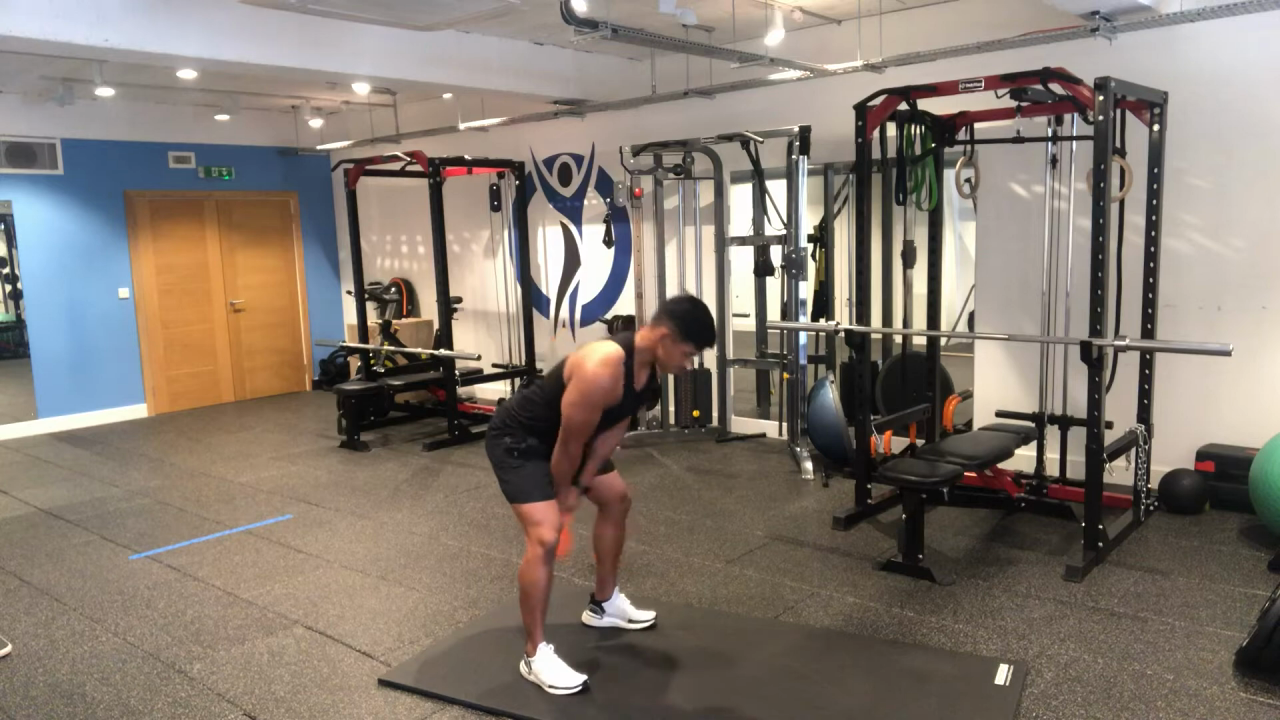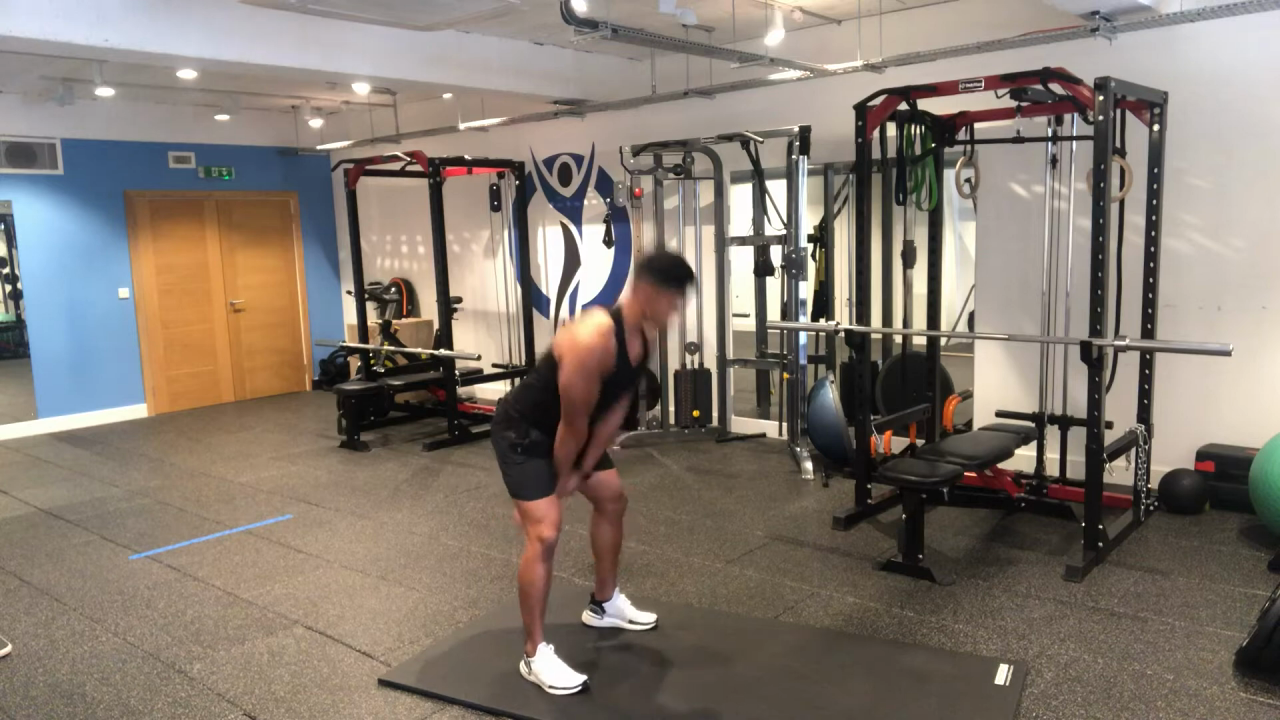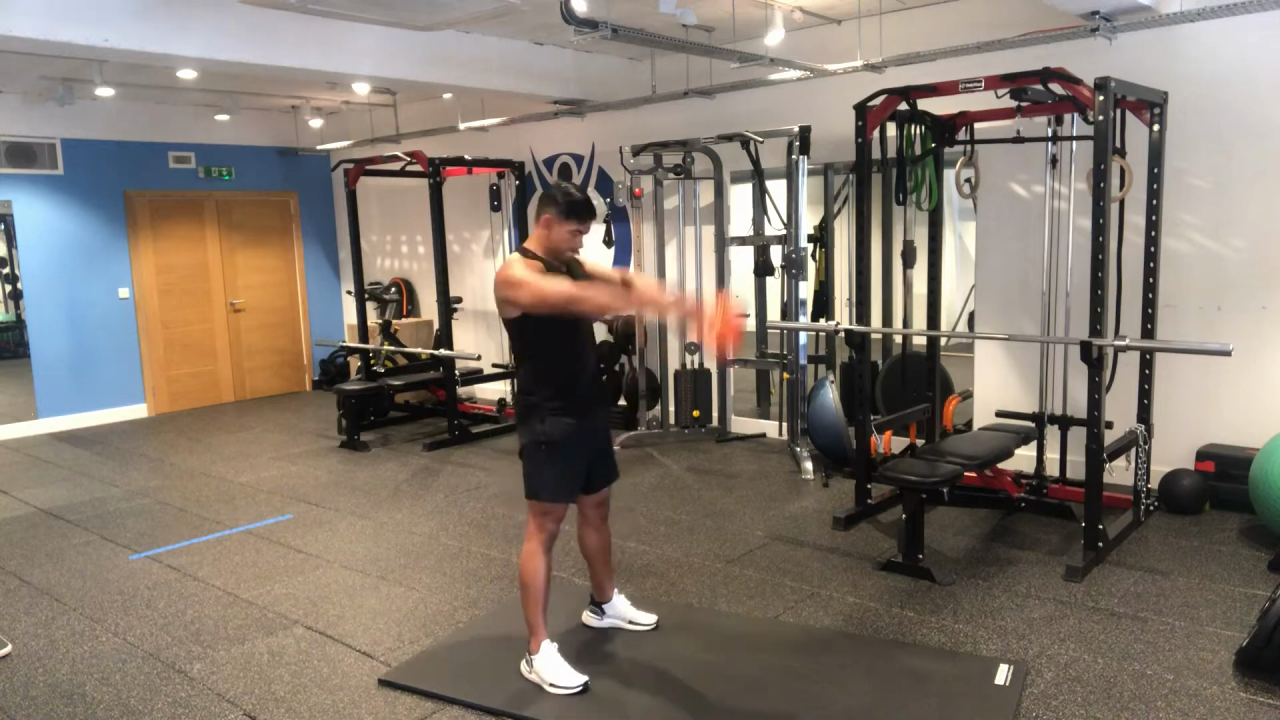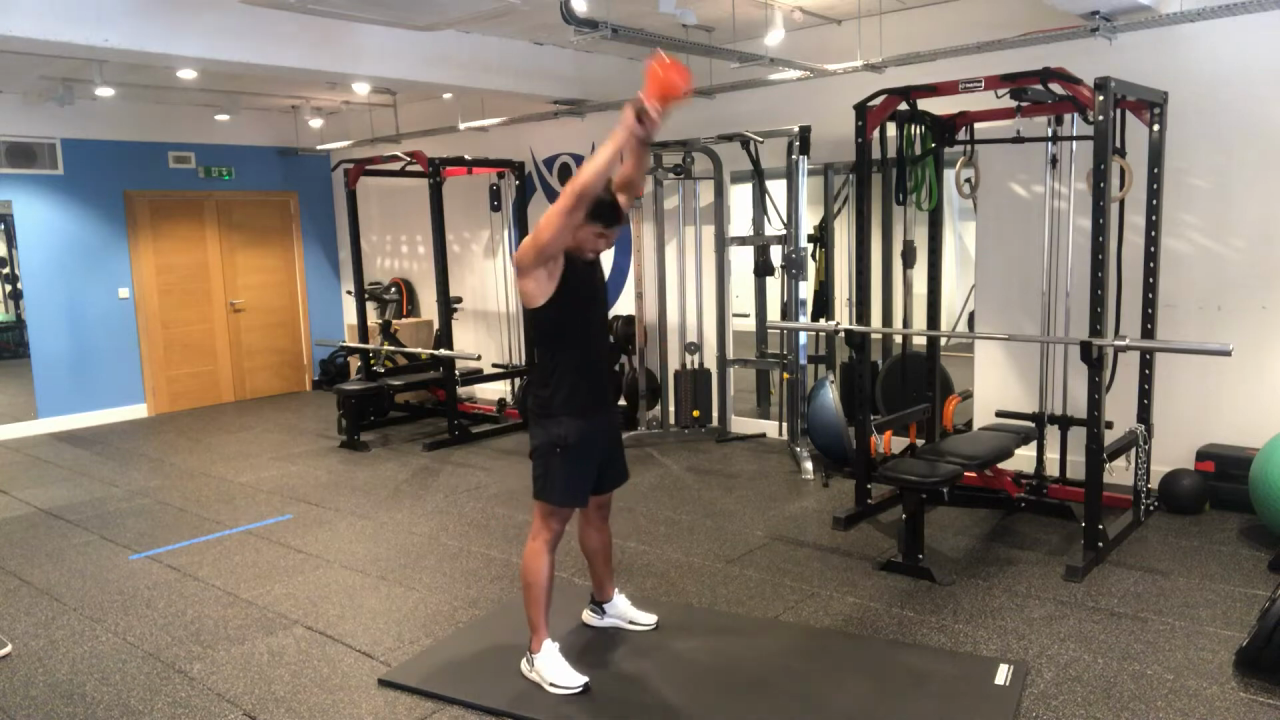
dt=0.3s
person 1, frame 1
left shoulder: (649, 368)
right shoulder: (602, 371)
left elbow: (613, 431)
right elbow: (568, 446)
left wrist: (579, 488)
right wrist: (560, 496)
left hip: (564, 437)
right hip: (517, 439)
left knee: (617, 500)
right knee: (546, 535)
left ankle: (604, 603)
right ankle: (535, 654)
person 1, frame 2
left shoulder: (640, 338)
right shoulder: (592, 340)
left elbow: (613, 413)
right elbow: (572, 424)
left wrist: (582, 471)
right wrist: (562, 476)
left hip: (567, 429)
right hip: (523, 432)
left knee: (612, 500)
right knee: (544, 532)
left ankle: (605, 603)
right ankle: (535, 653)
person 1, frame 3
left shoulder: (574, 266)
right shoulder: (516, 275)
left elbow: (625, 283)
right elbow: (582, 302)
left wrist: (674, 300)
right wrist: (661, 307)
left hip: (588, 410)
right hip: (547, 419)
left knee: (596, 507)
right knee: (544, 527)
left ankle: (603, 604)
right ankle: (537, 653)
person 1, frame 4
left shoulder: (586, 256)
right shoulder: (537, 259)
left elbow: (623, 189)
right elbow: (578, 194)
left wrist: (640, 139)
right wrist: (623, 133)
left hip: (599, 410)
right hip: (560, 418)
left knee: (597, 510)
right knee: (548, 527)
left ankle: (603, 602)
right ankle: (538, 651)
